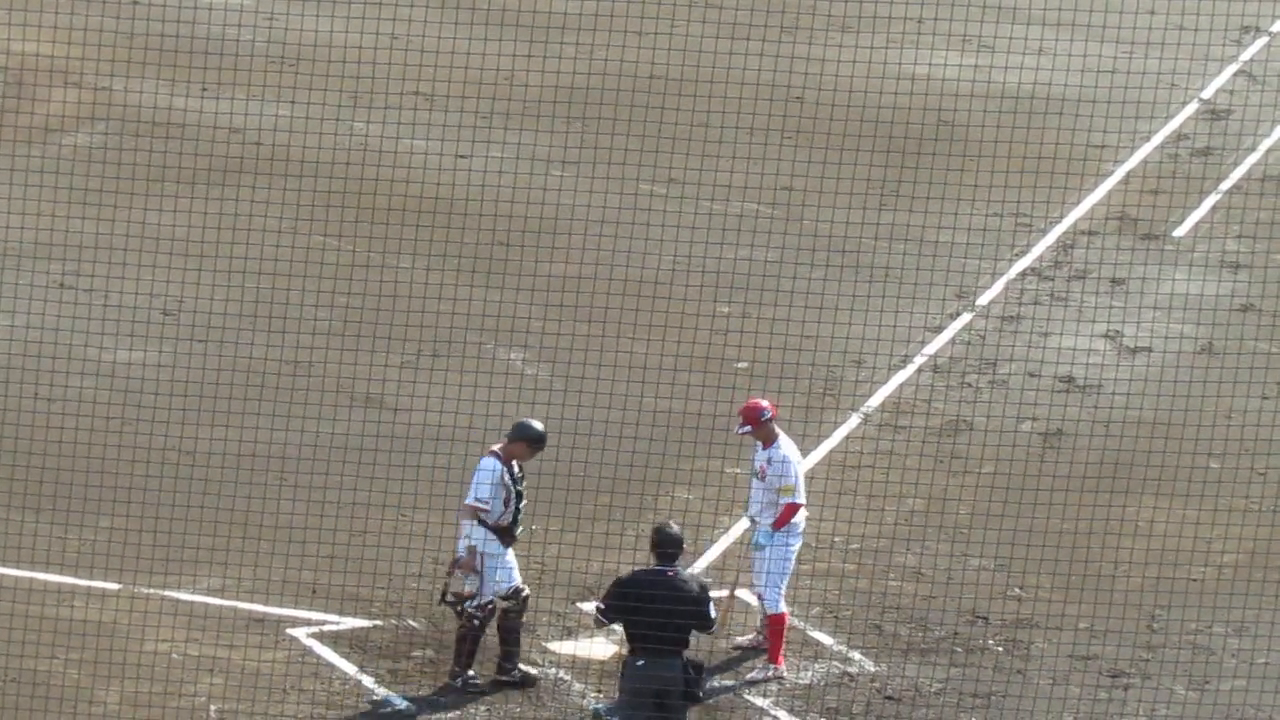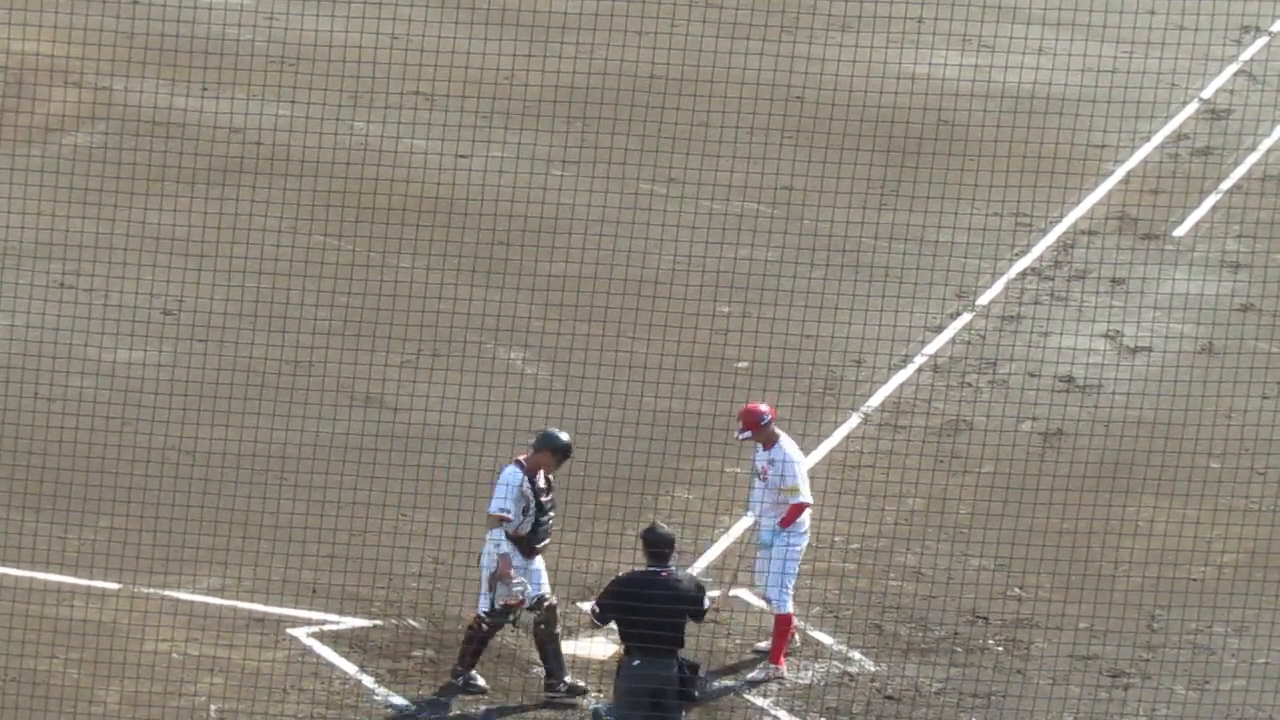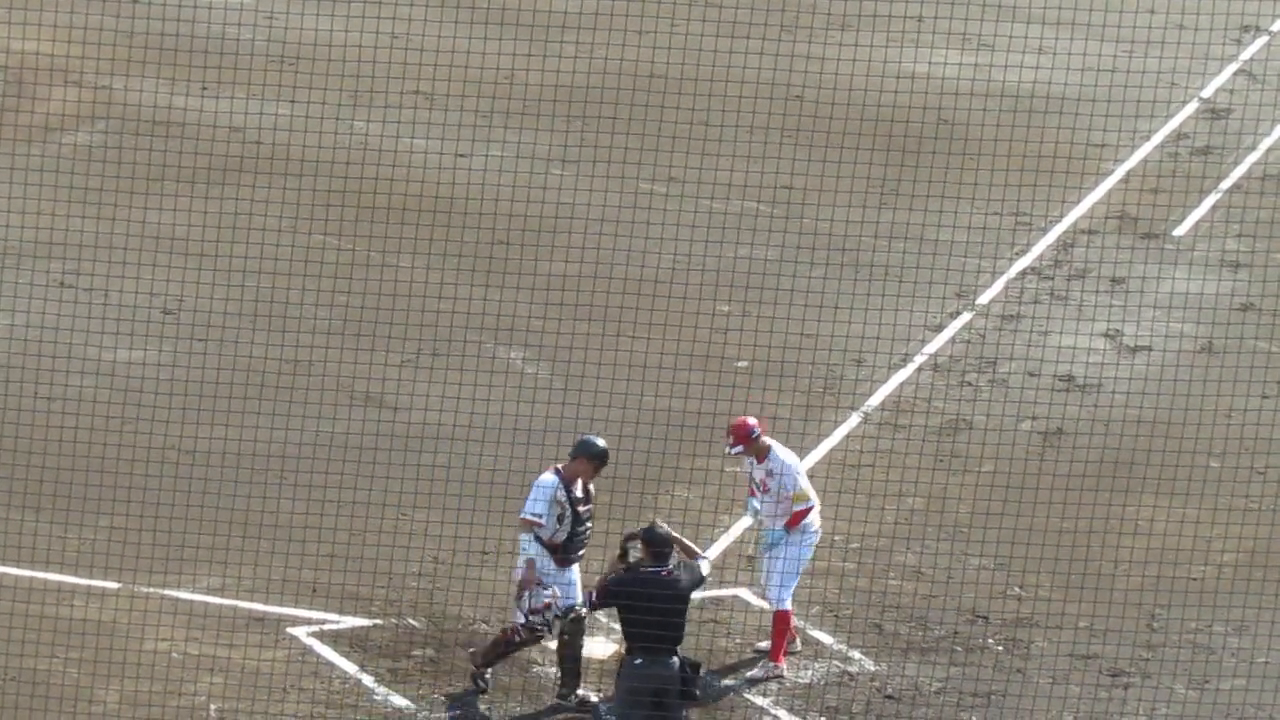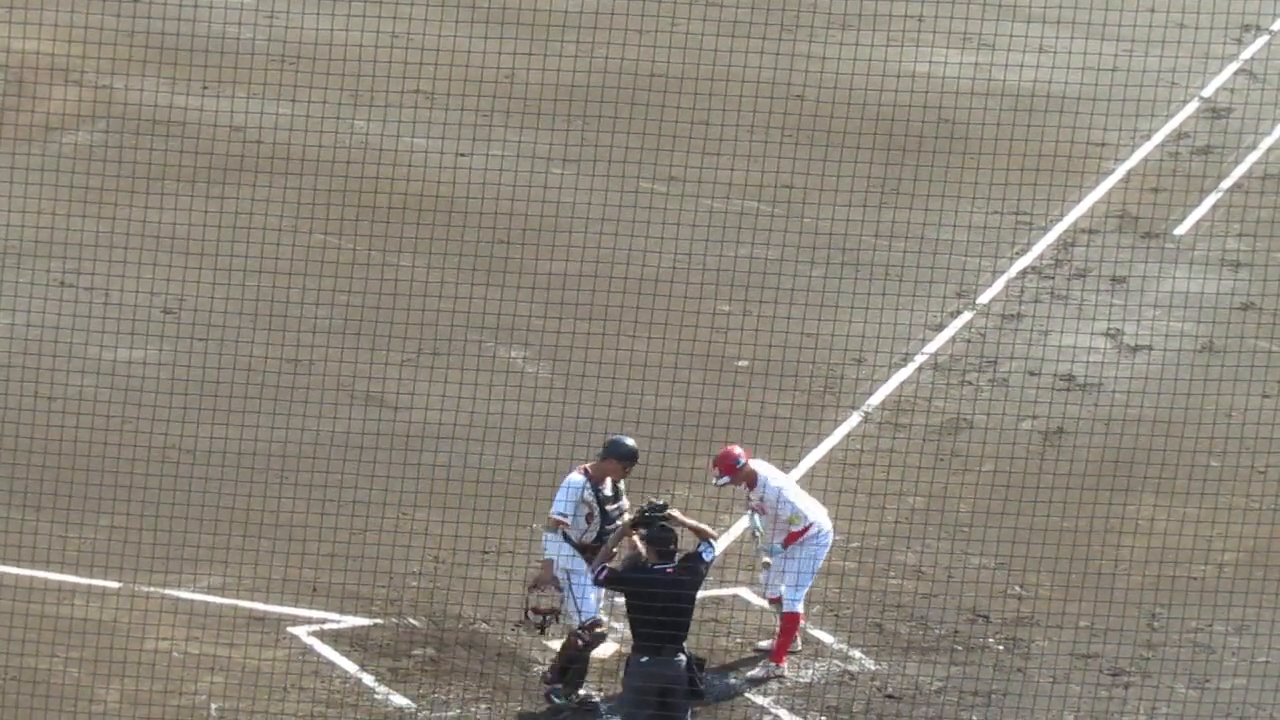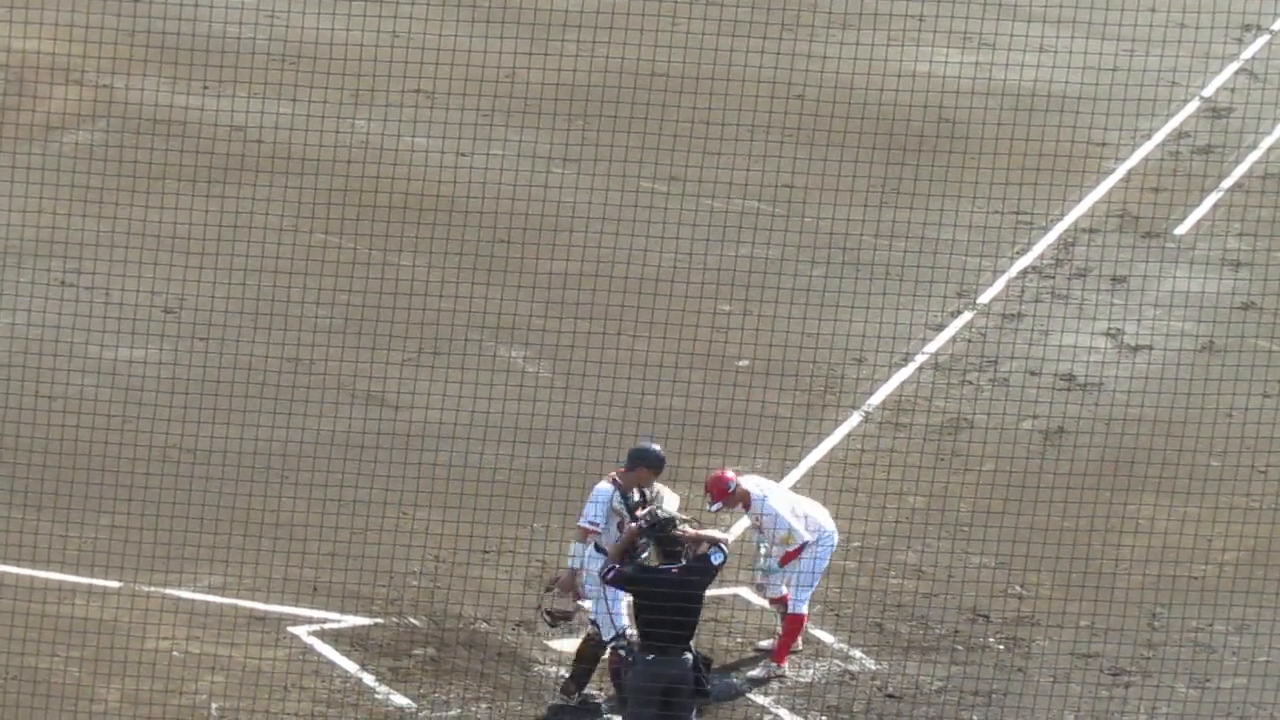
dt=0.2s
person 1, frame 1
left shoulder: (511, 462)
right shoulder: (492, 466)
right elbow: (472, 510)
right wrist: (470, 551)
left hip: (500, 543)
right hip: (484, 544)
left knee: (517, 598)
right knee: (480, 608)
left ankle: (508, 665)
right ankle: (460, 671)
person 1, frame 2
left shoulder: (543, 475)
right shoulder: (513, 475)
right elbow: (496, 520)
right wrist: (504, 561)
left hip: (530, 554)
right hip: (506, 554)
left knee: (546, 610)
right knee: (492, 615)
left ankle: (556, 681)
right ankle: (462, 670)
person 1, frame 3
left shoulder: (585, 484)
right shoulder: (549, 483)
right elbow: (528, 525)
right wrist: (530, 567)
left hip: (568, 563)
right hip: (541, 562)
left knee: (573, 623)
right knee: (533, 627)
left ankle: (569, 690)
right ankle: (481, 662)
person 1, frame 4
left shoulder: (614, 483)
right shoulder: (577, 482)
left elbow: (621, 515)
right elbow: (554, 524)
right wrist: (547, 565)
left hip: (596, 562)
right hip: (572, 563)
left knee: (587, 627)
right knee: (591, 628)
left ankle: (570, 687)
right ankle: (554, 678)
person 1, frame 5
left shoulder: (643, 488)
right shoulder: (606, 491)
left elbow: (669, 498)
right elbow: (584, 532)
right wrist: (572, 572)
right hip: (603, 570)
left knee: (600, 633)
right knee: (620, 637)
left ankle: (573, 689)
person 2, frame 1
left shoulder: (786, 456)
right shoulder: (763, 445)
left elbow: (795, 503)
left wrist: (771, 531)
right wrist: (755, 513)
left hip: (782, 532)
right hip: (764, 526)
left knee: (772, 593)
right knee: (761, 583)
left ankle: (775, 663)
right ankle: (766, 634)
person 2, frame 2
left shoulder: (788, 456)
right shoulder: (763, 446)
left elbow: (802, 502)
left wrist: (776, 530)
right wrist: (757, 510)
left hip: (787, 532)
right hip: (768, 528)
left knee: (778, 593)
right knee: (766, 584)
left ankle: (776, 664)
right ankle: (788, 636)
person 2, frame 3
left shoulder: (786, 464)
right shoulder: (754, 455)
left elbow: (807, 504)
left wrist: (783, 531)
right wrist: (752, 501)
left hip: (798, 532)
right hip: (773, 530)
left knee: (779, 591)
right knee: (770, 587)
left ankle: (776, 662)
right ankle: (789, 638)
person 2, frame 4
left shoulder: (775, 489)
right shoulder: (749, 473)
left elbow: (806, 522)
left wrist: (781, 547)
right wrist: (754, 518)
left hip: (812, 535)
right hip: (784, 536)
left knee: (792, 594)
right knee: (771, 585)
left ankle: (777, 662)
right ankle: (789, 637)
person 2, frame 5
left shoulder: (770, 509)
right shoulder: (745, 486)
left elbow: (801, 541)
left wrist: (778, 564)
left hip: (817, 537)
right hip: (793, 538)
left knee: (798, 597)
right knee: (771, 584)
left ankle: (778, 662)
right ankle: (789, 637)
person 3, frame 1
left shoulder: (629, 583)
right shoulder: (695, 587)
left elbow: (600, 620)
right elbow: (709, 628)
left hip: (639, 668)
right hip: (676, 669)
person 3, frame 2
left shoulder: (624, 584)
right shoulder: (689, 585)
left elbow: (596, 621)
right elbow: (701, 615)
left hip: (635, 667)
right hip: (670, 668)
person 3, frame 3
left shoulder: (624, 582)
right shoulder: (686, 577)
left elbow: (592, 602)
right elbow: (704, 562)
left wrist: (612, 572)
right wrist: (675, 537)
left hip: (637, 666)
right hip: (671, 666)
person 3, frame 4
left shoulder: (634, 577)
right shoulder: (689, 572)
left elbow: (597, 570)
right elbow: (711, 539)
left wrist: (621, 533)
right wrist: (684, 522)
left hip: (643, 664)
right hip: (678, 663)
person 3, frame 5
left shoulder: (641, 576)
right shoulder: (697, 573)
left elbow: (606, 572)
right elbow: (723, 540)
left wrist: (627, 537)
right wrist: (696, 535)
left hip: (649, 662)
right hip: (683, 662)
